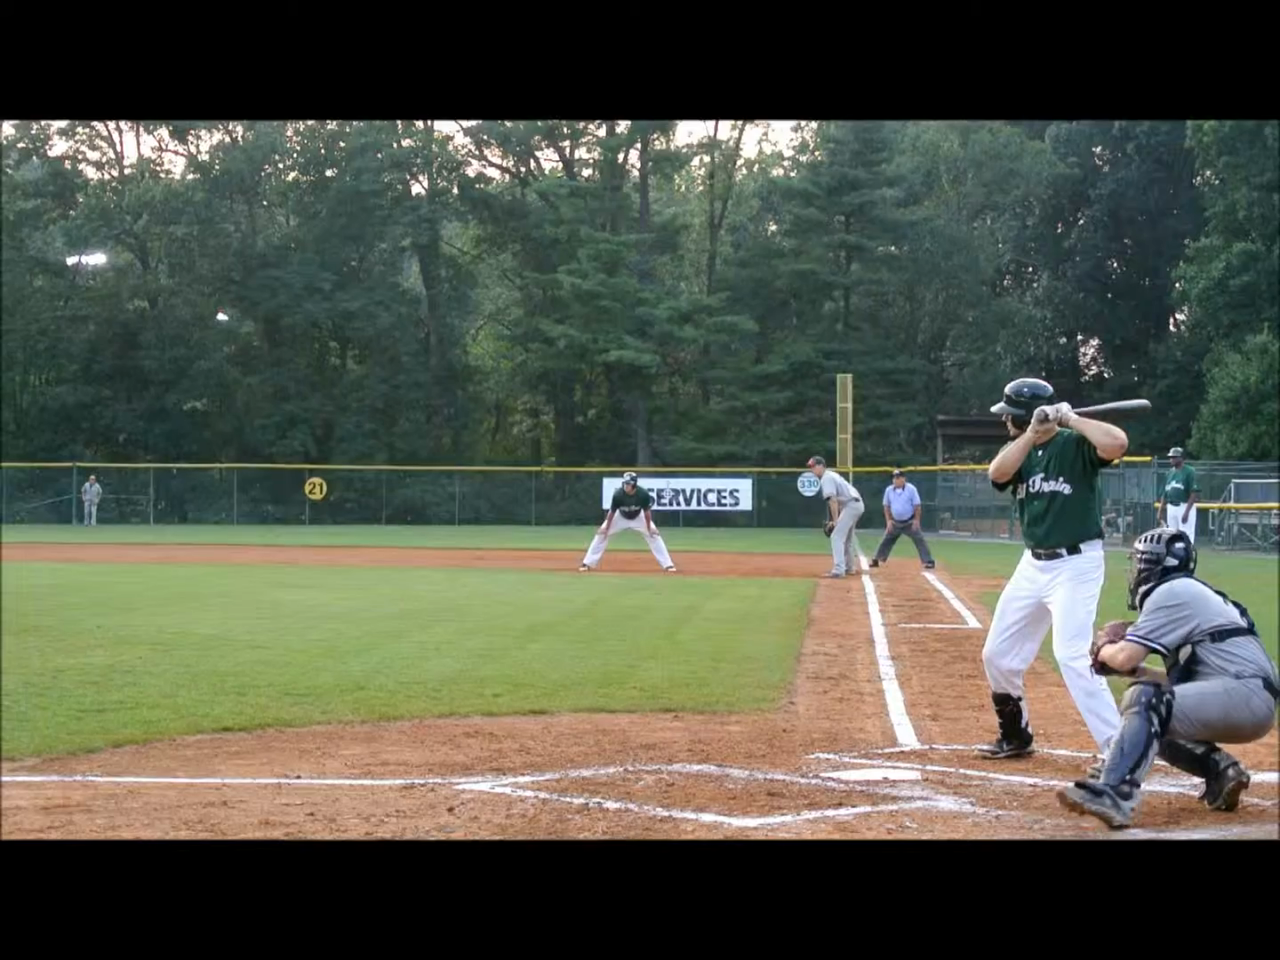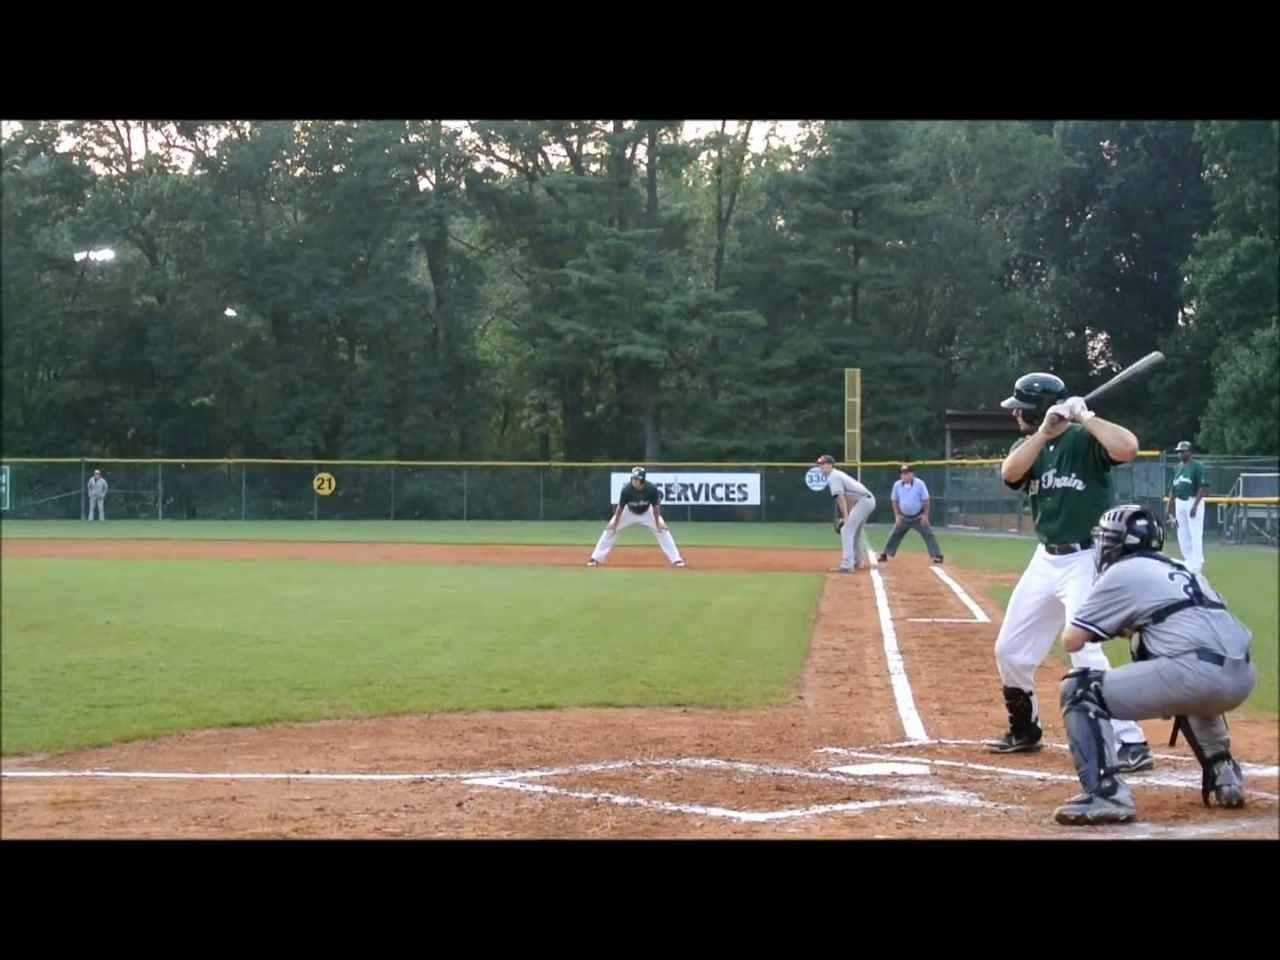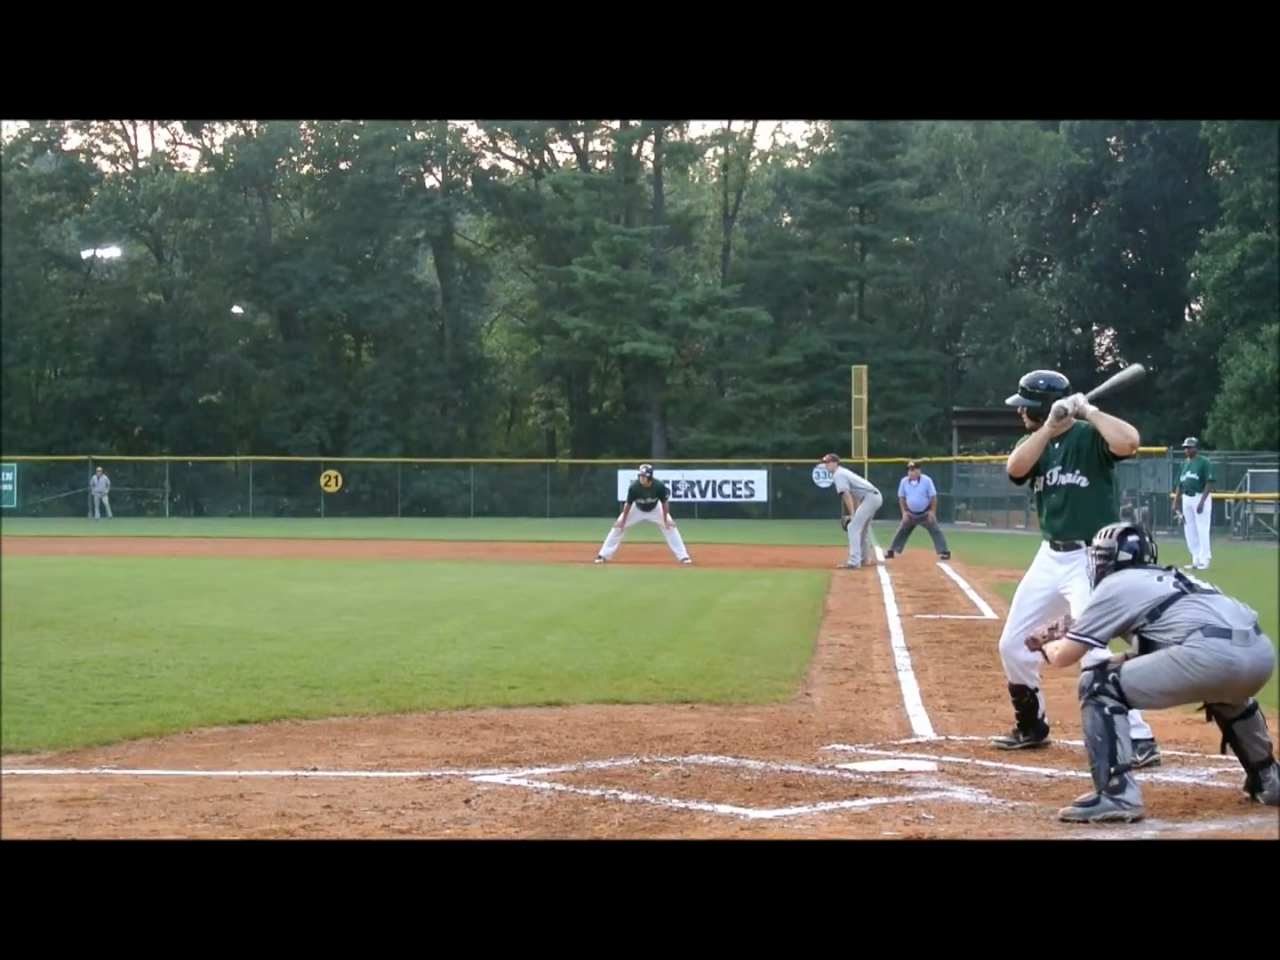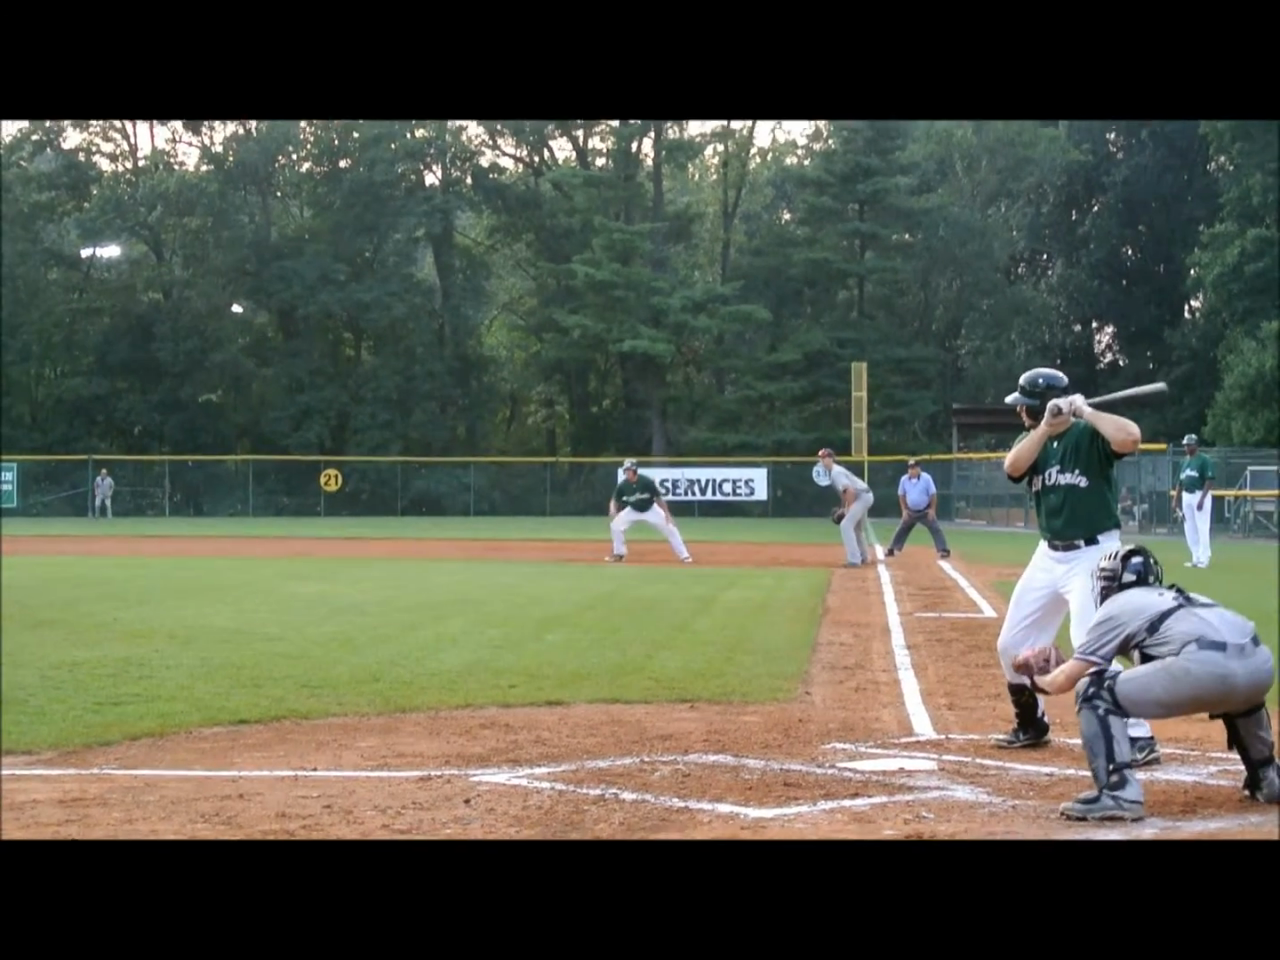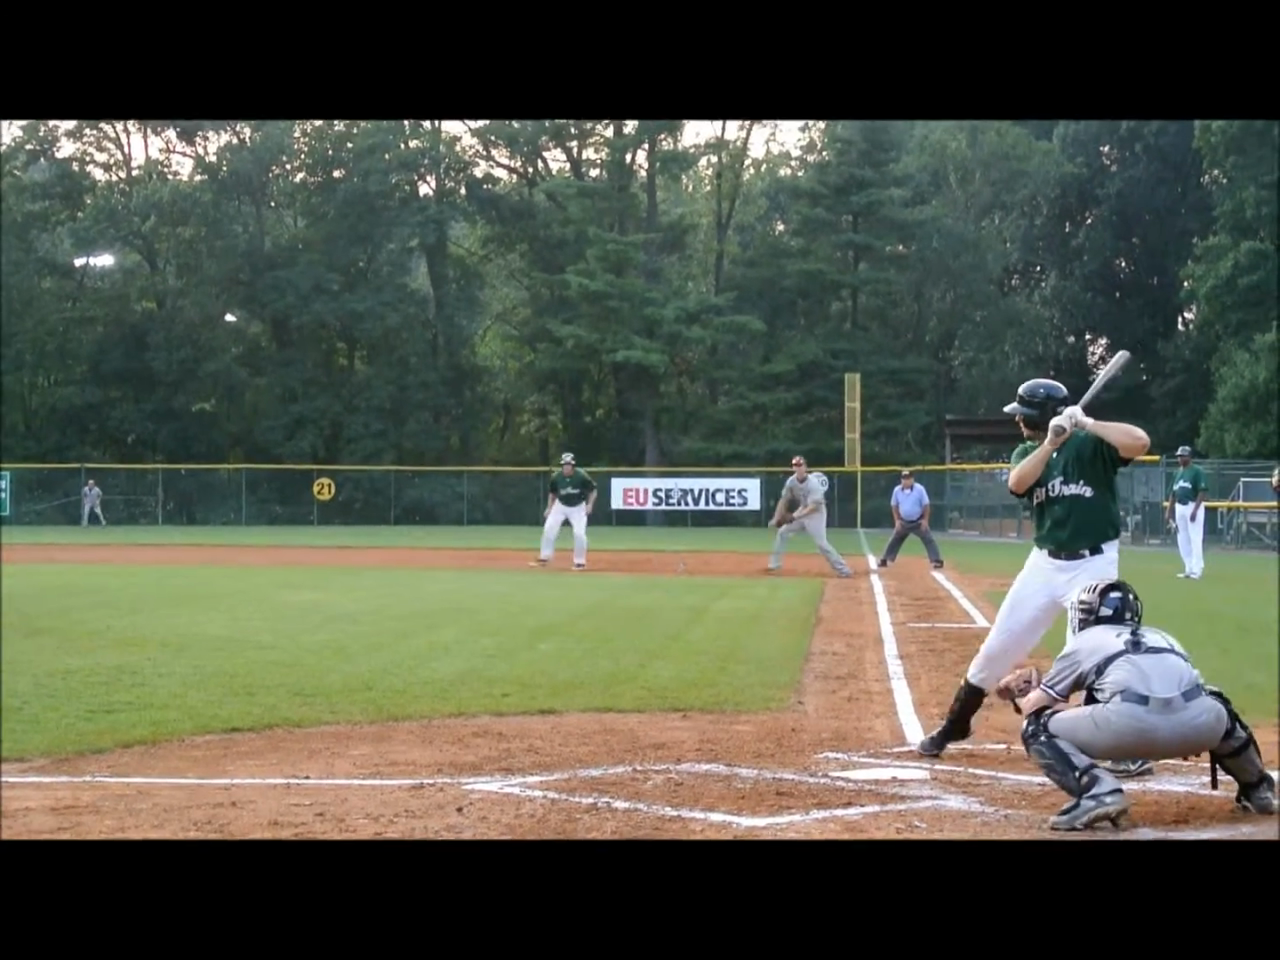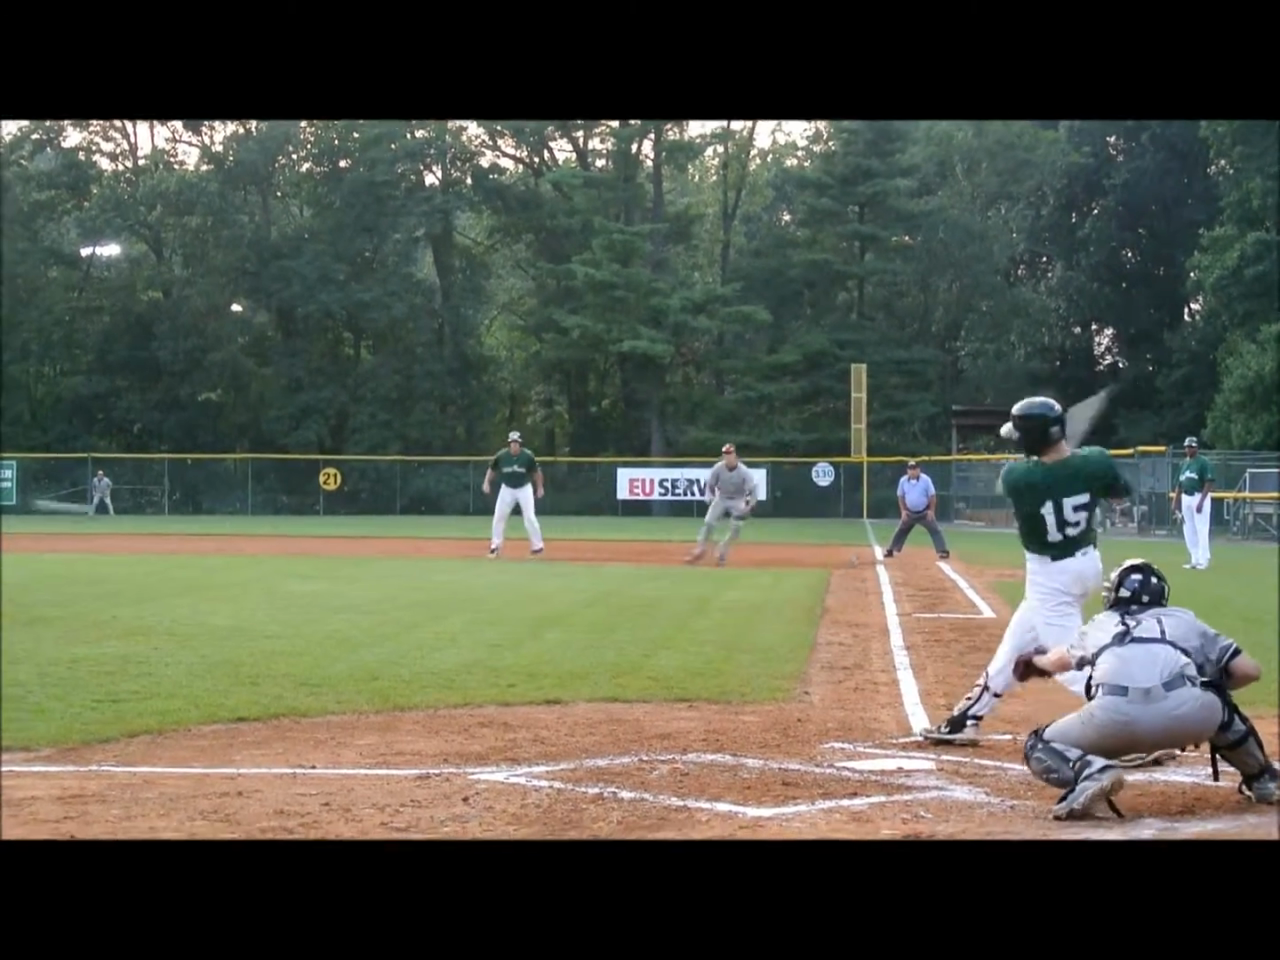
dt=0.5s
person 1, frame 1
left shoulder: (1076, 443)
right shoulder: (1019, 447)
left elbow: (1117, 442)
right elbow: (997, 474)
left wrist: (1070, 418)
right wrist: (1033, 433)
left hip: (1076, 565)
right hip: (1033, 565)
left knee: (1071, 655)
right knee: (998, 654)
right ankle: (1015, 734)
person 1, frame 2
left shoulder: (1086, 439)
right shoulder: (1029, 443)
left elbow: (1128, 447)
right elbow: (1010, 473)
left wrist: (1084, 416)
right wrist: (1046, 431)
left hip: (1089, 560)
right hip: (1046, 560)
left knee: (1084, 651)
right knee: (1010, 648)
left ankle: (1132, 744)
right ankle: (1025, 730)
person 1, frame 3
left shoulder: (1090, 435)
right shoulder: (1034, 440)
left elbow: (1129, 441)
right elbow: (1015, 468)
left wrist: (1087, 410)
right wrist: (1051, 425)
left hip: (1092, 557)
right hip: (1050, 557)
left knee: (1092, 649)
right knee: (1015, 645)
left ankle: (1139, 739)
right ankle: (1032, 726)
person 1, frame 4
left shoulder: (1090, 434)
right shoulder: (1031, 438)
left elbow: (1130, 437)
right elbow: (1012, 467)
left wrist: (1083, 411)
right wrist: (1047, 426)
left hip: (1093, 556)
right hip: (1048, 556)
right knee: (1012, 645)
left ankle: (1141, 738)
right ankle: (1032, 724)
person 1, frame 5
left shoulder: (1088, 443)
right shoulder: (1028, 452)
left elbow: (1139, 442)
right elbow: (1017, 483)
left wrist: (1085, 422)
right wrist: (1051, 442)
left hip: (1092, 565)
right hip: (1043, 564)
right knee: (997, 649)
right ankle: (956, 724)
person 1, frame 6
left shoulder: (1015, 477)
right shoulder: (1096, 463)
right elbow: (1123, 493)
left hip: (1048, 573)
right hip: (1085, 562)
right knee: (1019, 642)
right ankle: (965, 721)
person 2, frame 1
left shoulder: (1172, 591)
right shoulder: (1190, 594)
left elbow: (1125, 658)
right elbow: (1182, 682)
left wrist: (1103, 649)
right wrist: (1136, 672)
left hip: (1247, 698)
right hip: (1250, 705)
left knee: (1144, 700)
right knee: (1150, 726)
left ankle: (1114, 794)
right ankle: (1220, 771)
person 2, frame 2
left shoulder: (1121, 573)
right shoulder: (1175, 569)
left elbow: (1072, 641)
left wrist: (1098, 624)
right wrist: (1122, 624)
left hip: (1198, 671)
right hip: (1242, 676)
left knee: (1079, 691)
left ankle: (1107, 795)
right ankle: (1224, 777)
person 2, frame 3
left shoulder: (1115, 585)
right shoulder: (1169, 576)
left elbow: (1061, 657)
left wrist: (1048, 644)
right wrist: (1120, 660)
left hip: (1213, 654)
left knee: (1099, 686)
right knee: (1227, 693)
left ankle: (1117, 796)
person 2, frame 4
left shoulder: (1118, 606)
right shoulder: (1179, 598)
left elbow: (1062, 681)
left wrist: (1039, 677)
left hip: (1206, 667)
left knee: (1094, 692)
left ankle: (1118, 794)
person 2, frame 5
left shoulder: (1083, 642)
right shoulder: (1162, 637)
left elbow: (1033, 707)
left wrist: (1019, 697)
left hip: (1133, 721)
right hip: (1197, 722)
left knee: (1036, 730)
left ankle: (1098, 793)
right ankle: (1258, 789)
person 2, frame 6
left shoulder: (1099, 625)
right shoulder: (1185, 619)
left elbow: (1054, 661)
right elbow: (1249, 671)
left wrist: (1036, 661)
left hip: (1116, 714)
right hip: (1185, 711)
left knee: (1038, 746)
right knee: (1217, 702)
left ankle: (1091, 773)
right ankle: (1262, 780)
